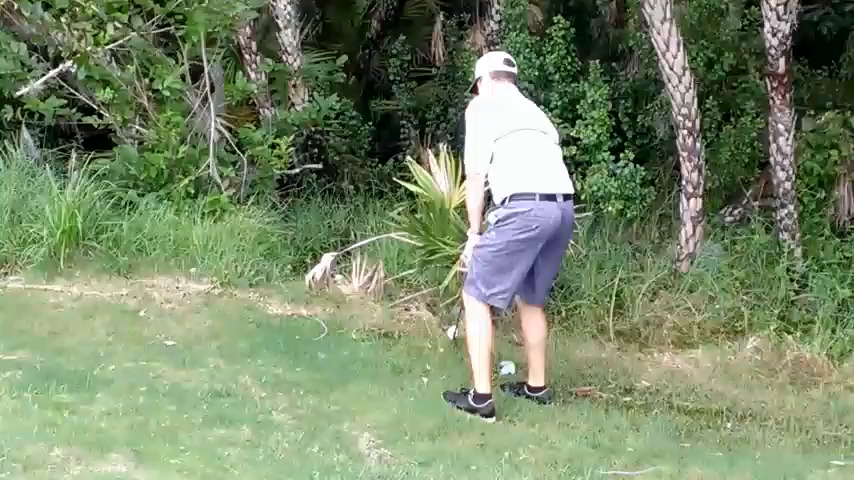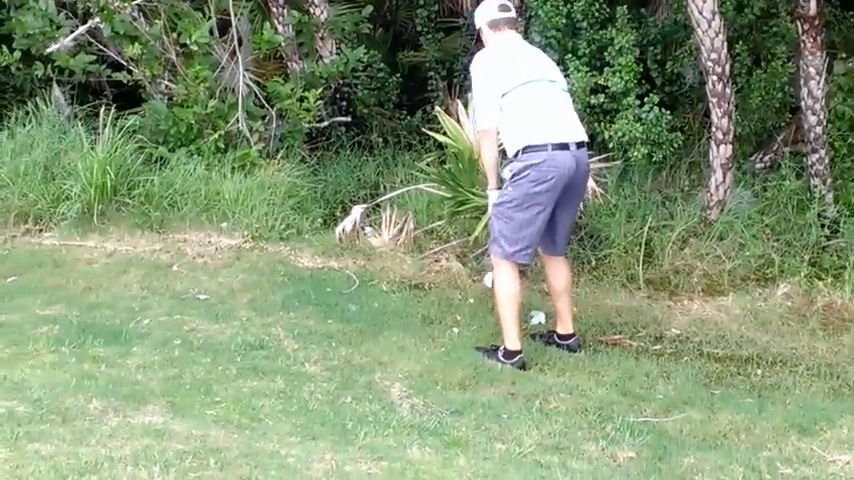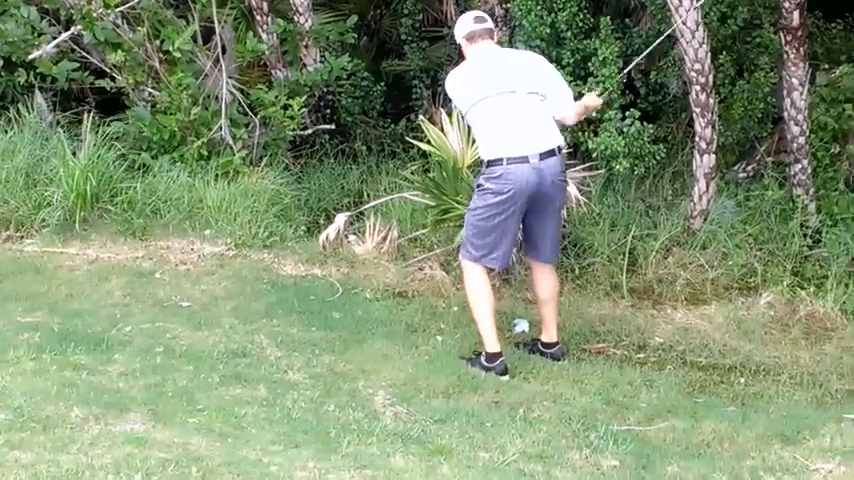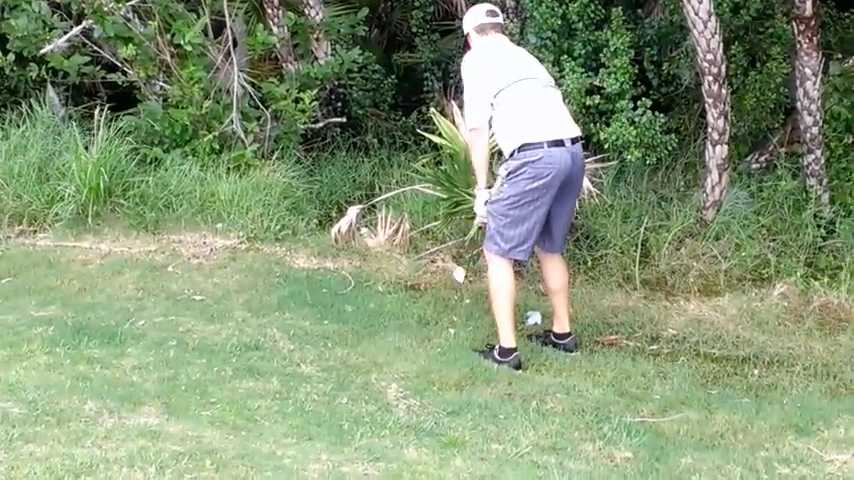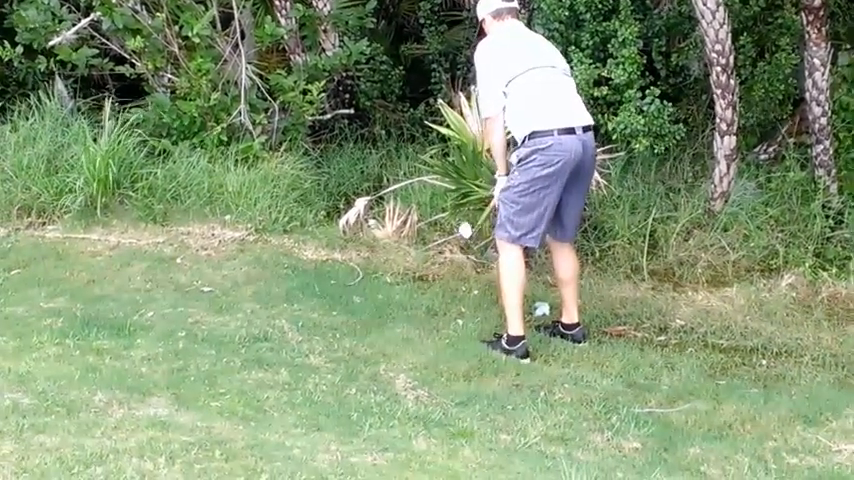
dt=1s
person 1, frame 1
left shoulder: (483, 105)
right shoulder: (534, 110)
left elbow: (475, 175)
left wrist: (474, 233)
left hip: (525, 207)
right hip: (563, 206)
left knee: (476, 296)
right knee: (530, 300)
left ankle: (480, 396)
right ankle: (536, 385)
person 1, frame 2
left shoulder: (487, 58)
right shoulder: (540, 57)
left elbow: (487, 131)
left wrist: (493, 189)
left hip: (538, 158)
right hip: (576, 154)
left knee: (503, 255)
right knee: (553, 249)
left ankle: (511, 351)
right ankle: (565, 333)
person 1, frame 3
left shoulder: (457, 79)
right shoulder: (530, 59)
right elbow: (568, 115)
right wrist: (588, 103)
left hip: (504, 171)
right hip: (549, 164)
left knee: (473, 261)
right knee: (542, 258)
left ankle: (492, 355)
right ankle: (549, 342)
person 1, frame 4
left shoulder: (477, 57)
right shoulder: (525, 57)
left elbow: (478, 131)
left wrist: (482, 190)
right wrist: (498, 187)
left hip: (537, 157)
right hip: (572, 152)
left knee: (498, 253)
right knee: (550, 248)
left ankle: (506, 349)
right ankle: (562, 332)
person 1, frame 5
left shoulder: (489, 46)
right shoulder: (541, 42)
left elbow: (493, 118)
left wrist: (502, 175)
left hip: (546, 142)
right hip: (583, 137)
left knee: (509, 239)
right knee: (561, 237)
left ankle: (514, 337)
right ankle: (570, 323)
